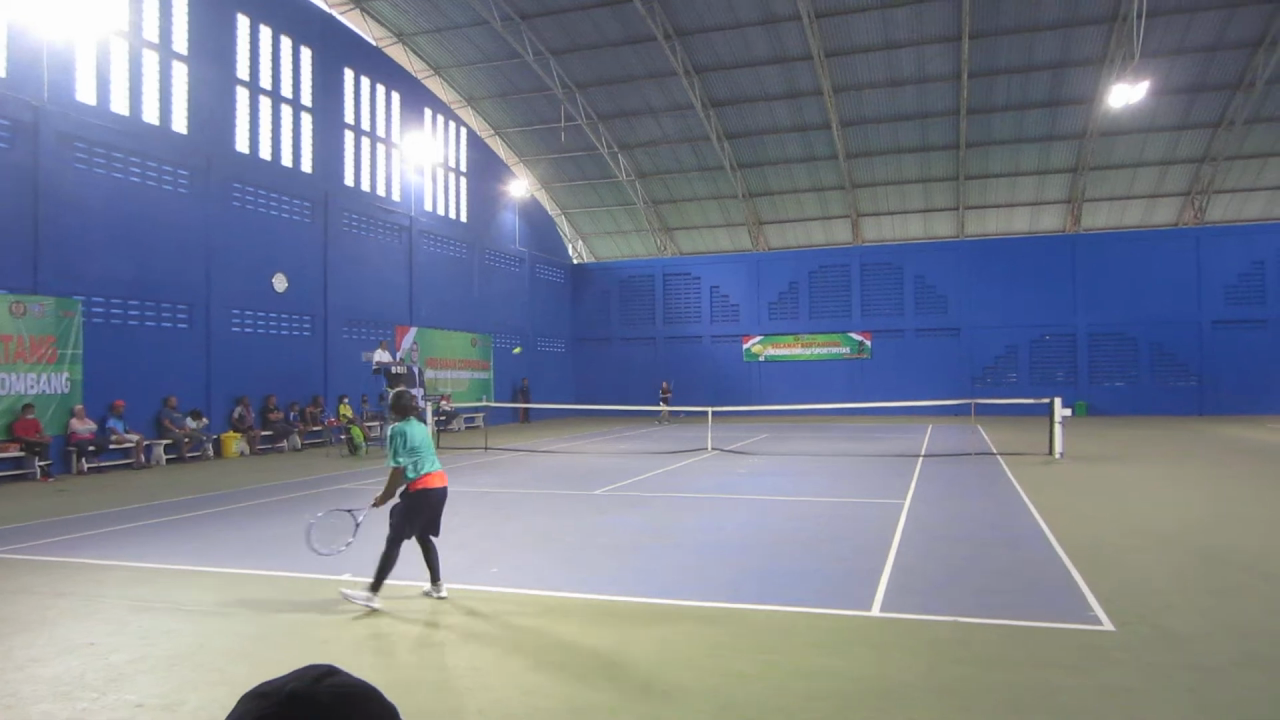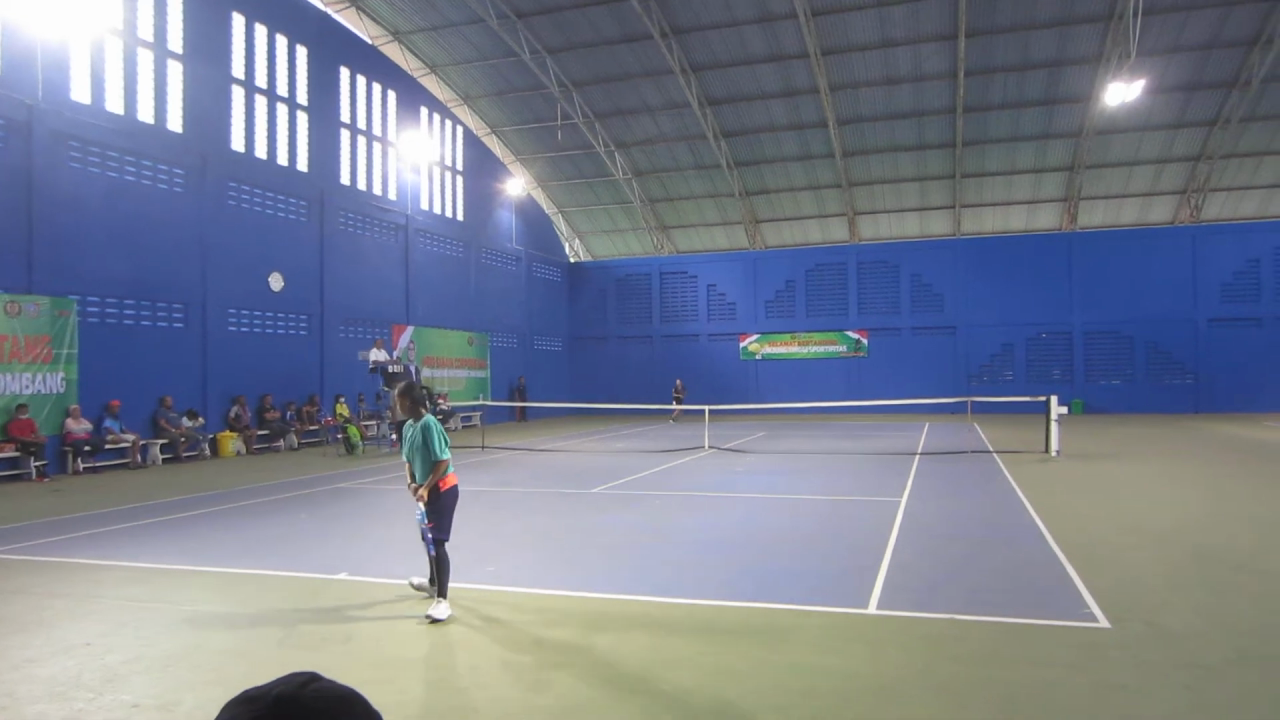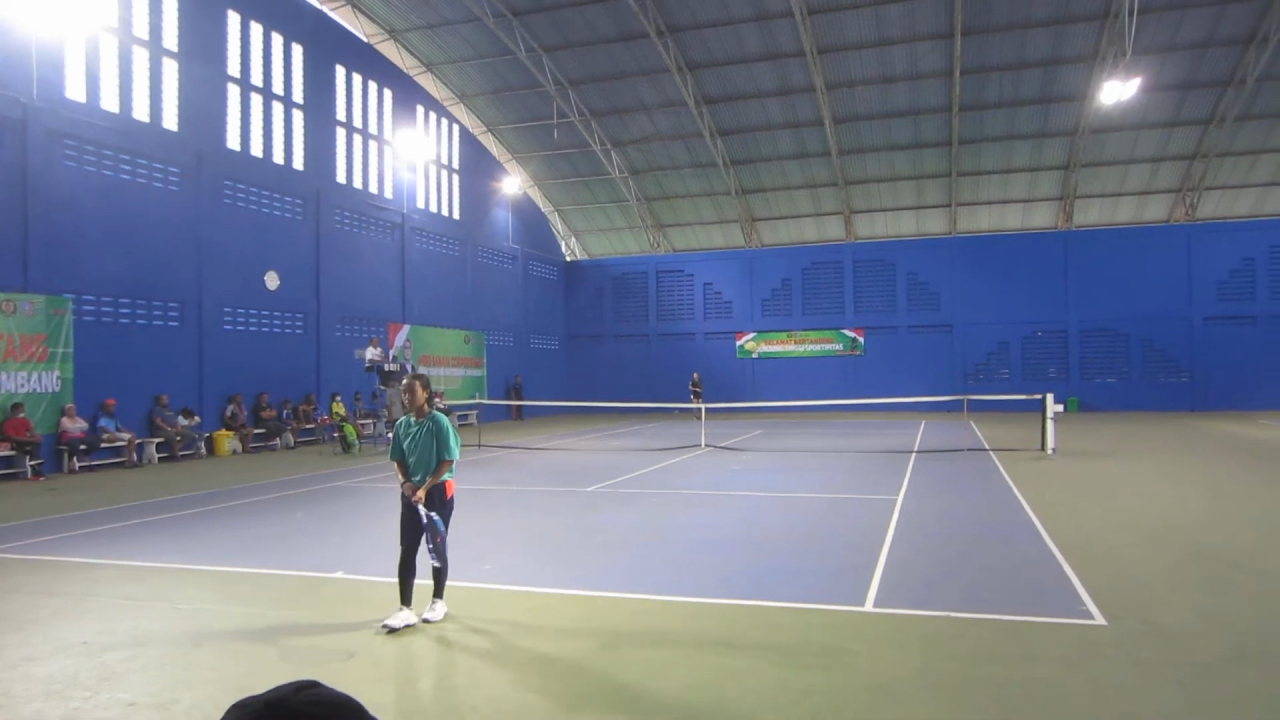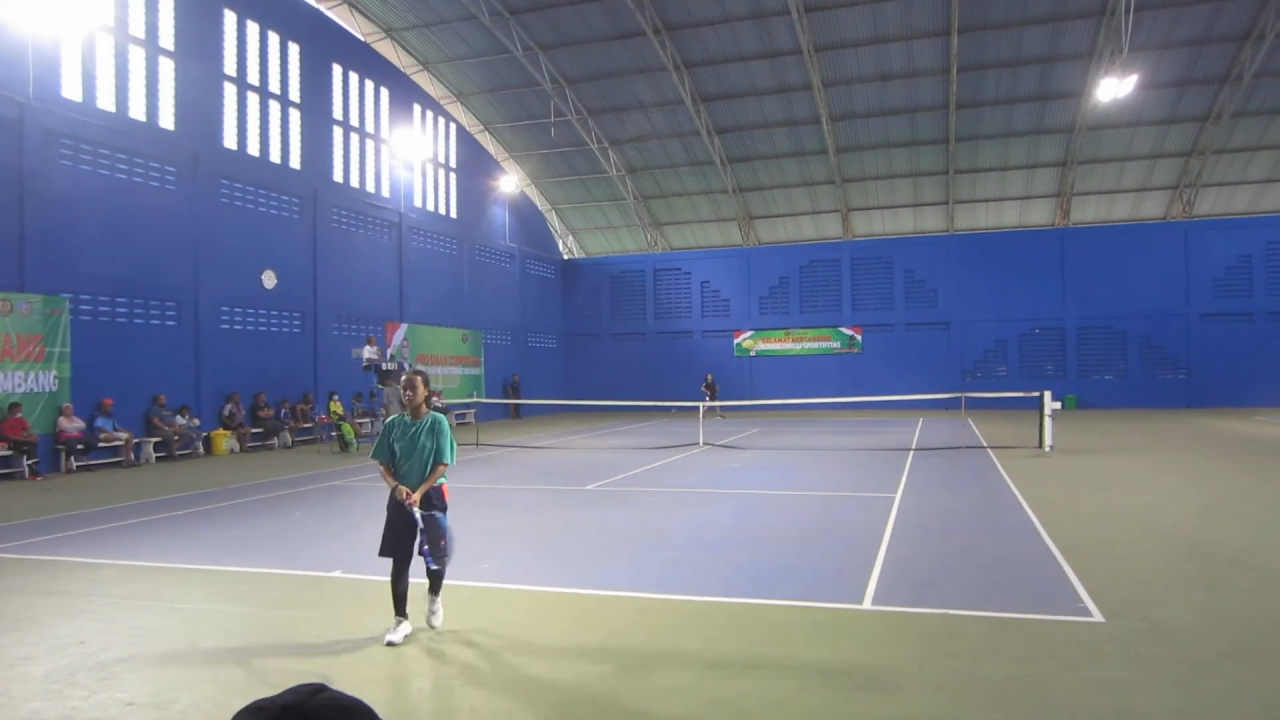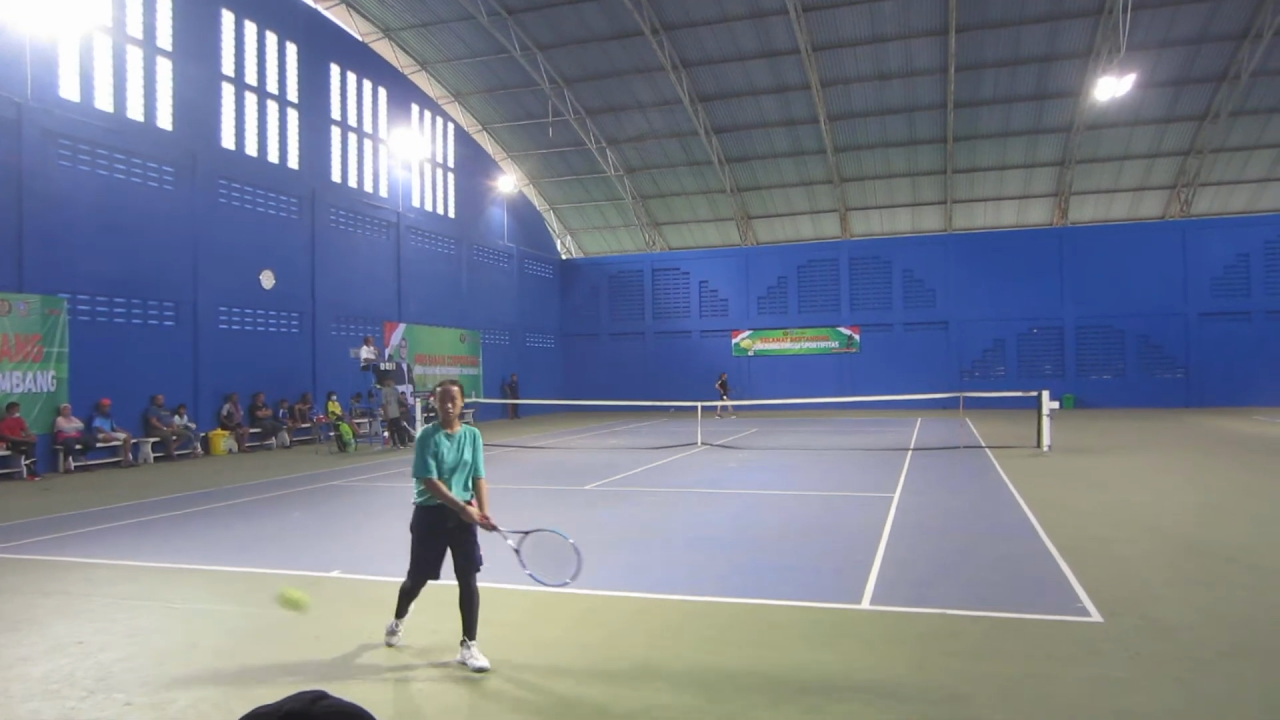
dt=0.4s
person 1, frame 1
left shoulder: (396, 429)
right shoulder: (421, 427)
left elbow: (398, 468)
left wrist: (385, 493)
right wrist: (390, 489)
left hip: (421, 489)
right hip: (440, 485)
left knee: (394, 540)
right knee: (423, 536)
left ankle: (372, 594)
right ankle: (437, 585)
person 1, frame 2
left shoulder: (428, 425)
right shoulder: (409, 427)
left elbow: (443, 461)
right elbow: (410, 460)
left wrist: (426, 488)
right wrist: (413, 484)
left hip: (442, 489)
right hip: (426, 489)
left knee: (436, 541)
right knee: (430, 538)
left ankle: (442, 601)
right ankle: (434, 582)
person 1, frame 3
left shoulder: (439, 422)
right shoulder: (402, 425)
left elbow: (448, 461)
right elbow: (399, 460)
left wrist: (424, 489)
right wrist: (405, 483)
left hip: (438, 492)
right hip: (411, 493)
left knee: (436, 548)
right knee: (407, 550)
left ankle: (438, 601)
right ankle: (405, 610)
person 1, frame 4
left shoulder: (438, 422)
right shoulder: (393, 424)
left elbow: (442, 464)
right elbow: (384, 464)
left wrist: (418, 493)
right wrist: (398, 488)
left hip: (431, 496)
right hip: (400, 499)
right knee: (400, 561)
left ankle: (434, 596)
right ankle: (401, 620)
person 1, frame 5
left shoulder: (473, 435)
right shoulder: (426, 436)
left elbow: (478, 477)
right elbow: (430, 482)
left wrist: (483, 511)
right wrist: (464, 508)
left hip: (461, 514)
right hip: (430, 514)
left knee: (468, 579)
right knee: (418, 578)
left ankle: (469, 644)
right ankle: (399, 619)
